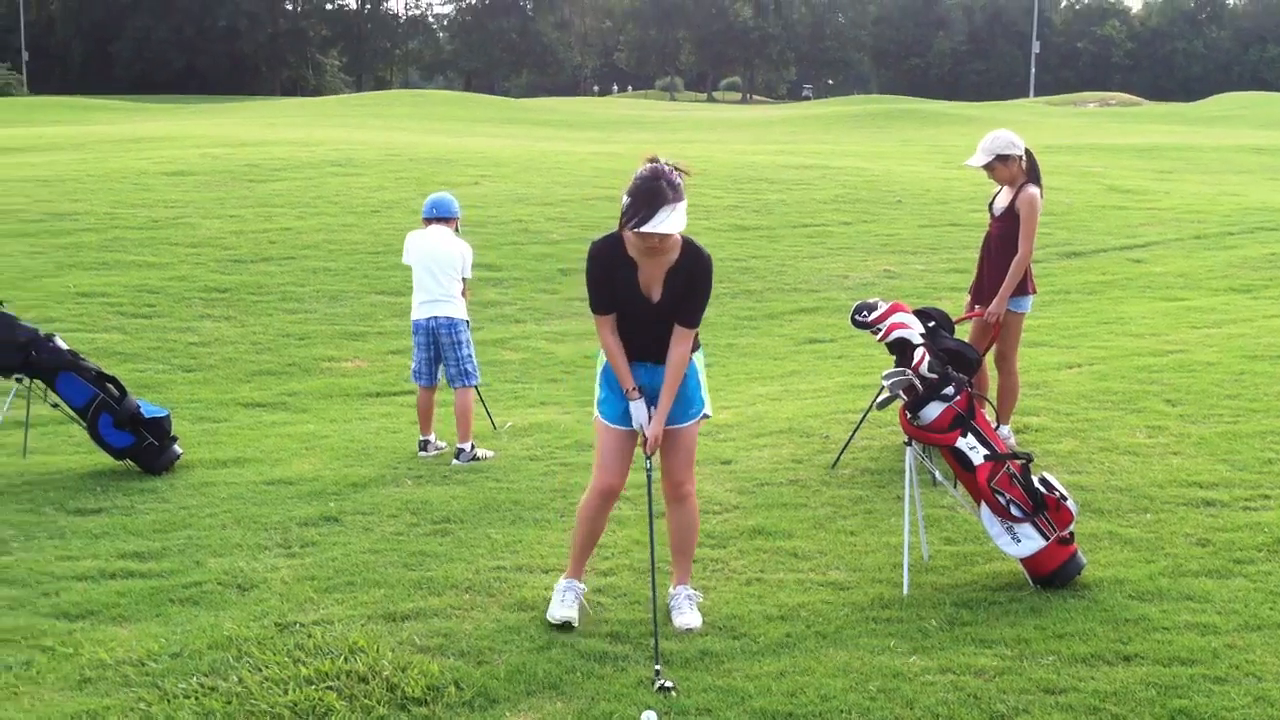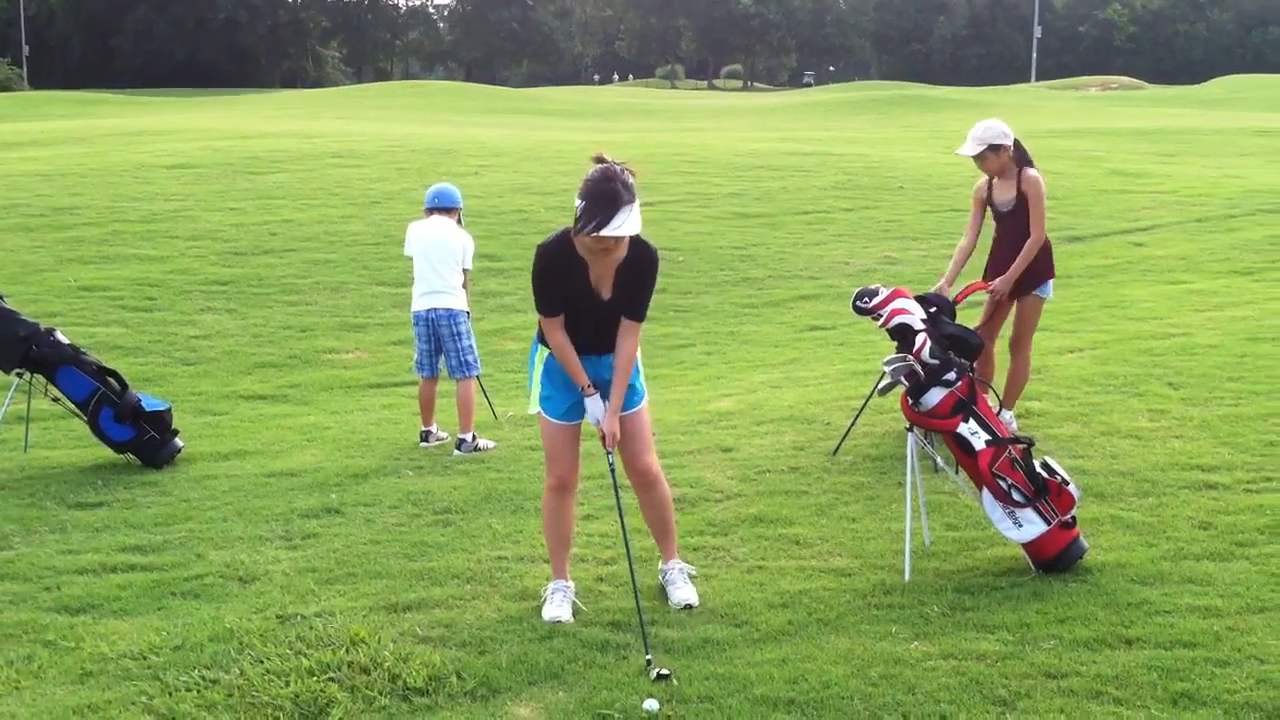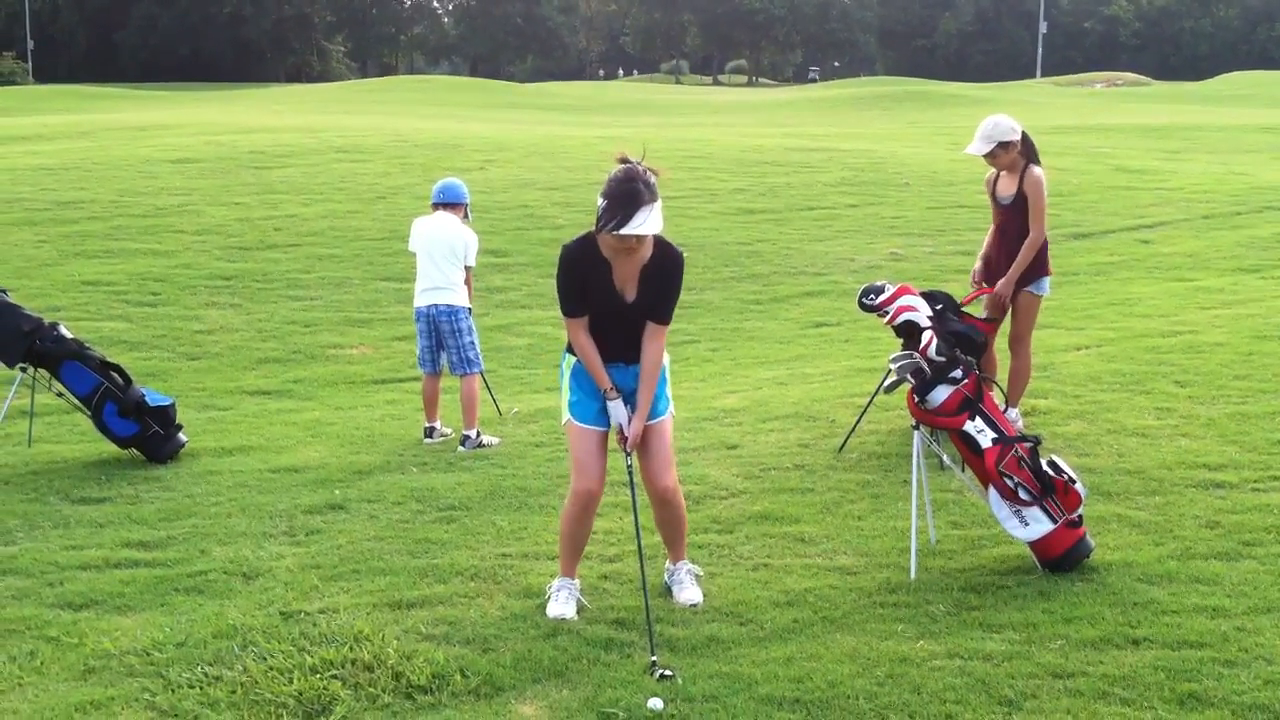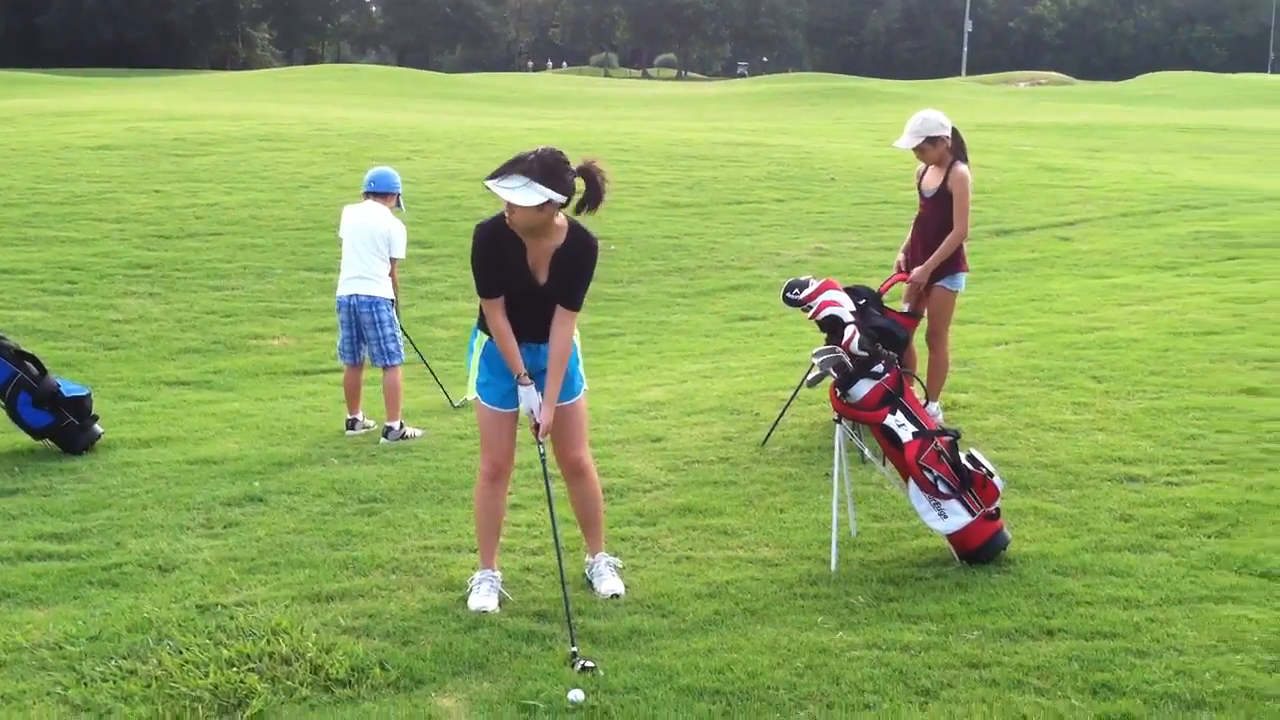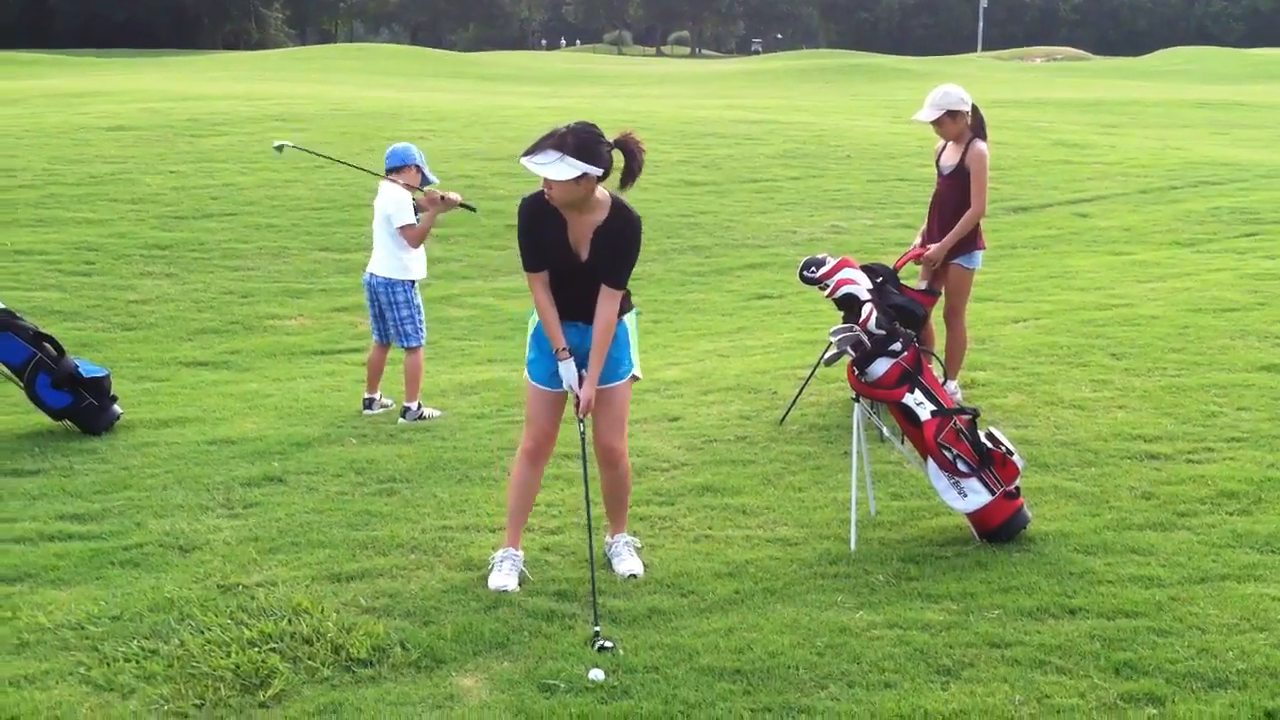
dt=0.7s
person 1, frame 1
left shoulder: (696, 262)
right shoulder: (604, 254)
left elbow: (682, 339)
right elbow: (607, 330)
left wrist: (661, 416)
right wrist: (634, 396)
left hip: (677, 375)
right hip: (621, 372)
left knee: (680, 486)
right knee: (606, 484)
left ankle: (682, 590)
right ankle: (570, 582)
person 1, frame 2
left shoulder: (643, 257)
right shoulder: (552, 254)
left elbow: (629, 334)
right elbow: (553, 330)
left wrist: (612, 409)
right wrist: (587, 394)
left hip: (616, 363)
right hip: (561, 366)
left knee: (646, 470)
right knee: (560, 479)
left ankle: (672, 565)
right ankle: (560, 584)
person 1, frame 3
left shoulder: (669, 260)
right shoulder: (577, 256)
left elbow: (654, 339)
right elbow: (578, 333)
left wrist: (641, 413)
right wrist: (611, 397)
left hip: (645, 372)
right hip: (590, 373)
left knee: (664, 486)
right knee: (586, 488)
left ankle: (679, 568)
right ankle: (565, 581)
person 1, frame 4
left shoulder: (581, 245)
right shoulder: (490, 235)
left elbow: (563, 322)
right elbow: (494, 313)
left wrist: (550, 400)
right wrist: (522, 382)
left hip: (555, 351)
right hip: (500, 351)
left knee: (576, 460)
right knee: (495, 465)
left ankle: (599, 559)
right ankle: (487, 573)
person 1, frame 5
left shoulder: (624, 222)
right shoulder: (534, 211)
left elbow: (609, 301)
right elbow: (540, 287)
left wrist: (592, 378)
right wrist: (563, 356)
left hip: (609, 333)
right hip: (552, 330)
left knee: (611, 446)
right knee: (534, 445)
left ankle: (618, 538)
right ankle: (509, 552)
person 2, frame 1
left shoulder: (1028, 196)
right shoulder: (1001, 192)
left elbow: (1024, 253)
left wrist: (1002, 298)
right wrist: (975, 290)
left hip: (1013, 290)
right hip: (989, 284)
left knee: (1004, 359)
left ankle: (1003, 430)
person 2, frame 2
left shoulder: (1030, 179)
right shoulder: (983, 188)
left elbow: (1037, 235)
right elbow: (969, 239)
left wrist: (1010, 277)
right wrist: (946, 281)
left hip: (1032, 272)
right hip: (1000, 268)
left knee: (1019, 344)
right knee: (982, 338)
left ankle: (1006, 414)
person 2, frame 3
left shoulder: (1033, 177)
right shoulder: (992, 179)
left elbow: (1037, 234)
left wrist: (1011, 277)
right wrist: (981, 260)
left hip: (1029, 271)
right hip: (998, 266)
left knee: (1018, 342)
left ankle: (1012, 412)
person 2, frame 4
left shoulder: (958, 175)
right shoulder: (922, 172)
left elbow: (960, 231)
left wrist: (928, 267)
right wrist: (903, 252)
left hip: (945, 267)
right hip: (918, 262)
left knee: (935, 337)
left ankle: (932, 406)
person 2, frame 5
left shoulder: (976, 151)
right shoulder: (942, 148)
left elbow: (978, 209)
left wrist: (945, 245)
right wrist: (923, 235)
left hip: (962, 245)
right hip: (936, 241)
left knee: (953, 315)
left ankle: (950, 385)
person 3, frame 1
left shoulder: (413, 239)
right shoulder: (461, 247)
right elbow: (464, 288)
left hip: (421, 318)
right hip: (451, 317)
left knee: (426, 384)
right knee: (464, 384)
left ankle: (427, 441)
right ankle: (465, 448)
person 3, frame 2
left shoulder: (415, 230)
right shoulder: (462, 237)
right elbow: (465, 279)
left hip: (422, 309)
right hip: (451, 308)
left knee: (428, 375)
right knee: (465, 375)
left ankle: (428, 431)
right ankle: (466, 439)
person 3, frame 3
left shoulder: (419, 226)
right shoulder: (466, 234)
right elbow: (467, 277)
right wrist: (467, 304)
left hip: (424, 305)
right hip: (453, 305)
left knee: (431, 371)
right knee: (469, 372)
left ankle: (432, 427)
right ankle: (471, 435)
person 3, frame 4
left shoulder: (349, 213)
right shoulder: (394, 225)
right elbow: (392, 272)
right wrist: (395, 304)
left hip: (346, 295)
right hip: (376, 297)
left knee: (353, 362)
right knee: (391, 363)
left ankle: (354, 419)
right ankle: (393, 427)
person 3, frame 5
left shoulder: (388, 192)
right shoulder: (399, 197)
left elbow: (425, 204)
right elbow: (414, 239)
left wrist: (445, 200)
right wrist: (435, 210)
left hip: (376, 277)
right hip: (396, 281)
left knee: (381, 342)
right knee: (413, 344)
left ankle: (371, 398)
right ankle: (411, 408)
